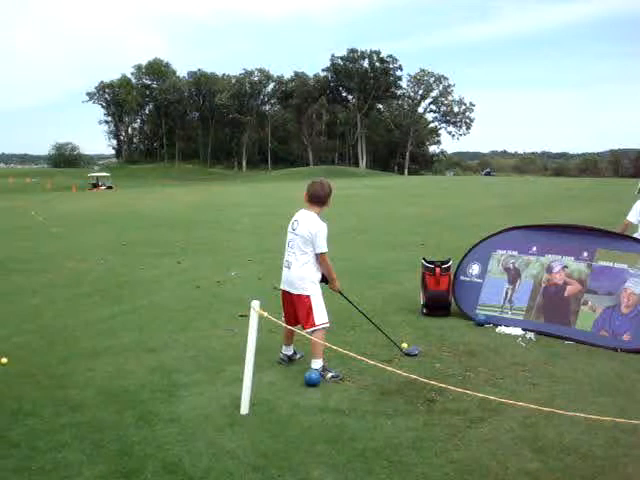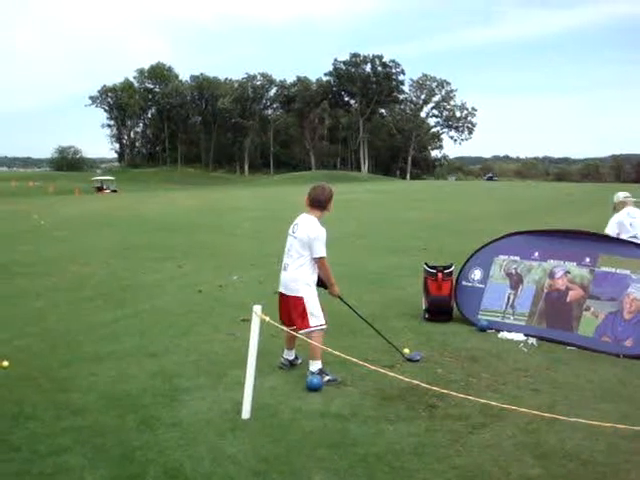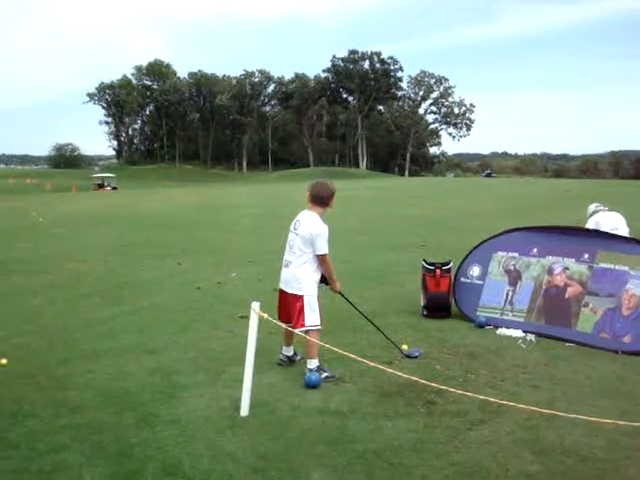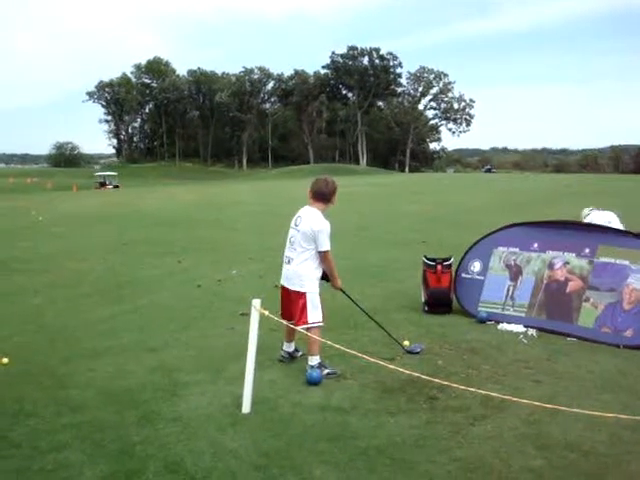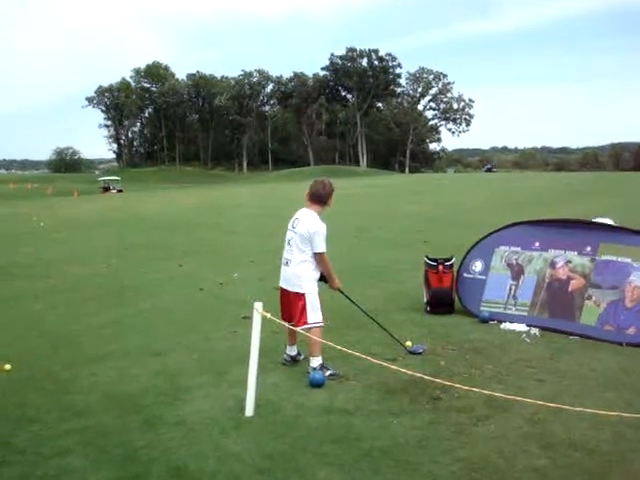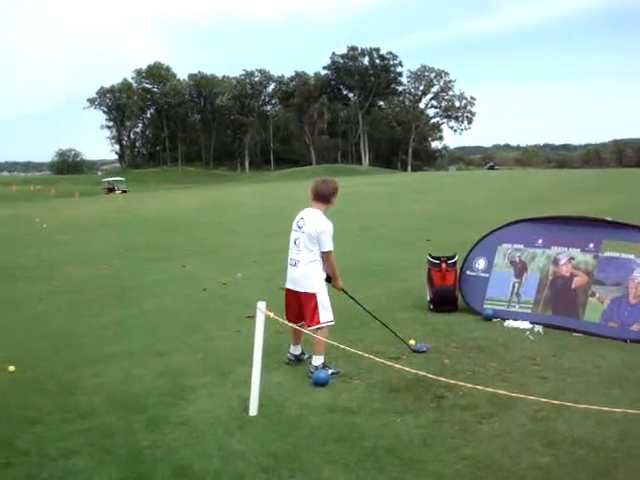
dt=0.2s
person 1, frame 1
left shoulder: (297, 217)
right shoulder: (318, 226)
right elbow: (322, 259)
left wrist: (326, 276)
right wrist: (333, 280)
left hip: (289, 278)
right hip: (305, 283)
left knee: (292, 320)
right knee: (318, 325)
left ankle: (287, 352)
right ankle: (317, 367)
person 1, frame 2
left shoulder: (299, 221)
right shoulder: (317, 230)
right elbow: (321, 263)
left wrist: (323, 280)
right wrist: (332, 285)
left hip: (287, 281)
right hip: (302, 285)
left knee: (293, 323)
right knee: (316, 327)
left ankle: (288, 357)
right ankle: (315, 370)
person 1, frame 3
left shoulder: (300, 217)
right shoulder: (319, 227)
right elbow: (323, 260)
left wrist: (324, 276)
right wrist: (334, 282)
left hip: (288, 278)
right hip: (303, 283)
left knee: (291, 321)
right knee: (311, 326)
left ankle: (287, 354)
right ankle: (313, 367)
person 1, frame 4
left shoulder: (300, 213)
right shoulder: (321, 223)
right elbow: (325, 256)
left wrist: (326, 273)
right wrist: (335, 279)
left hip: (289, 275)
right hip: (305, 280)
left knee: (292, 318)
right knee: (313, 323)
left ankle: (288, 350)
right ankle: (314, 364)
person 1, frame 5
left shoulder: (298, 216)
right shoulder: (317, 225)
right elbow: (321, 258)
left wrist: (325, 275)
right wrist: (333, 279)
left hip: (287, 277)
right hip: (303, 281)
left knee: (293, 319)
right knee: (314, 323)
left ankle: (291, 353)
right ankle: (316, 365)
person 1, frame 6
left shoulder: (301, 216)
right shoulder: (324, 224)
right elbow: (328, 257)
right wrist: (336, 279)
left hip: (293, 278)
right hip: (311, 281)
left knee: (296, 320)
right knee: (321, 323)
left ankle: (295, 353)
right ankle: (317, 364)
